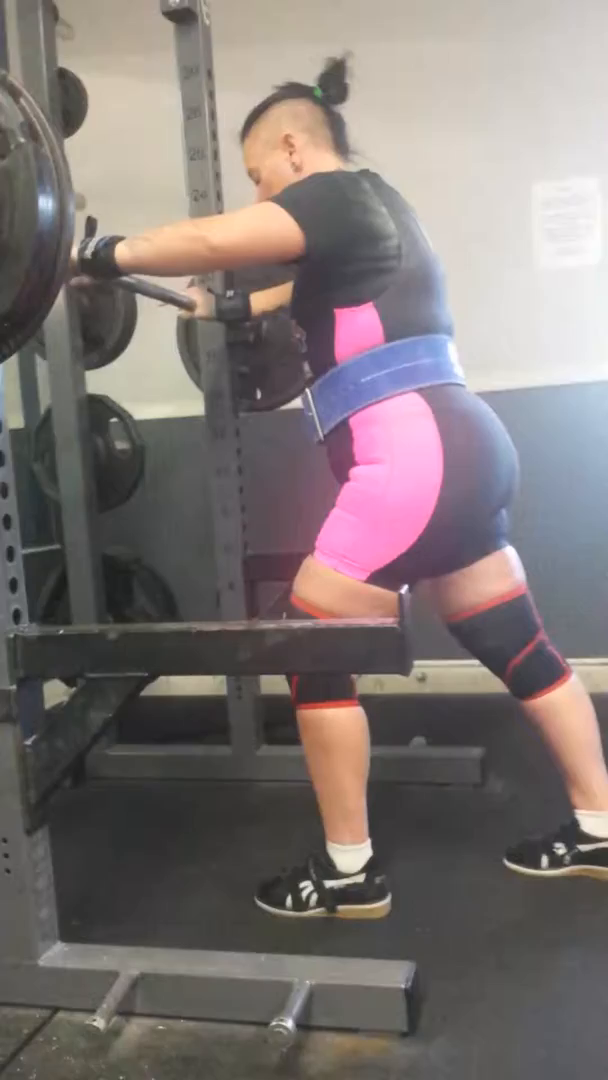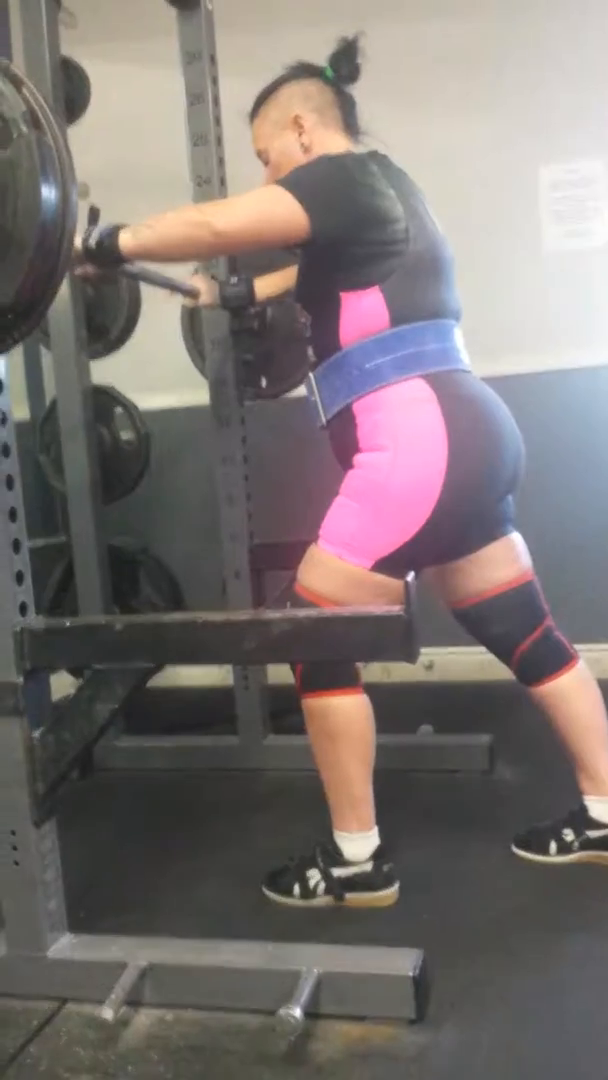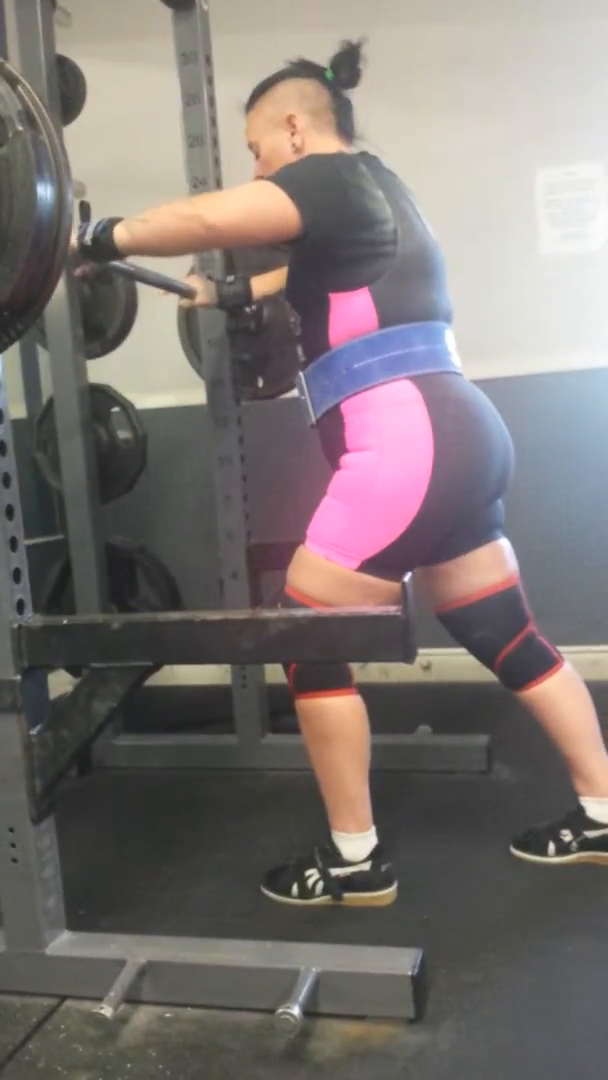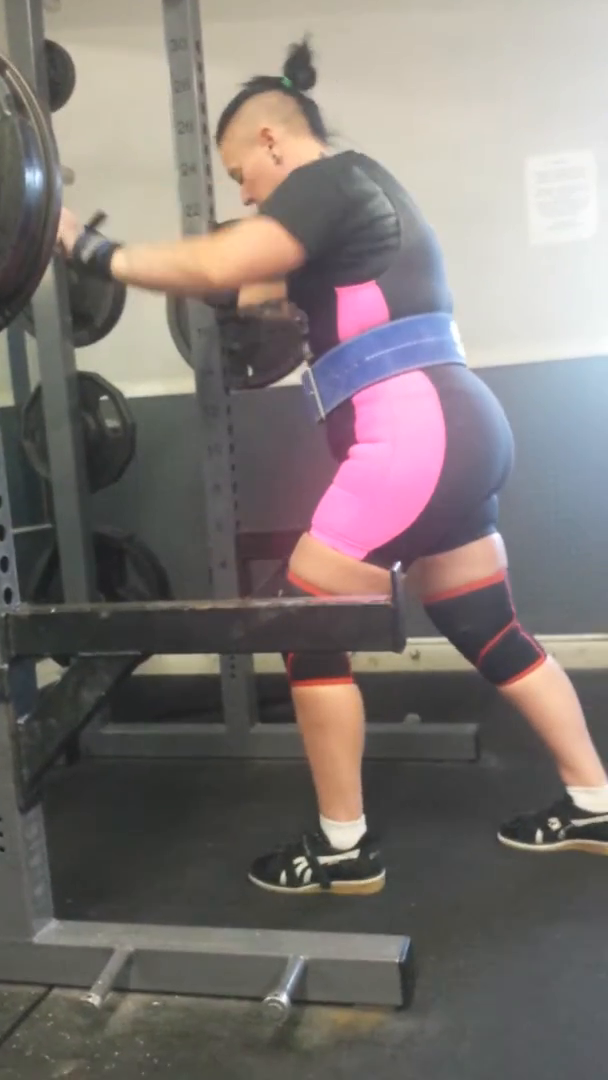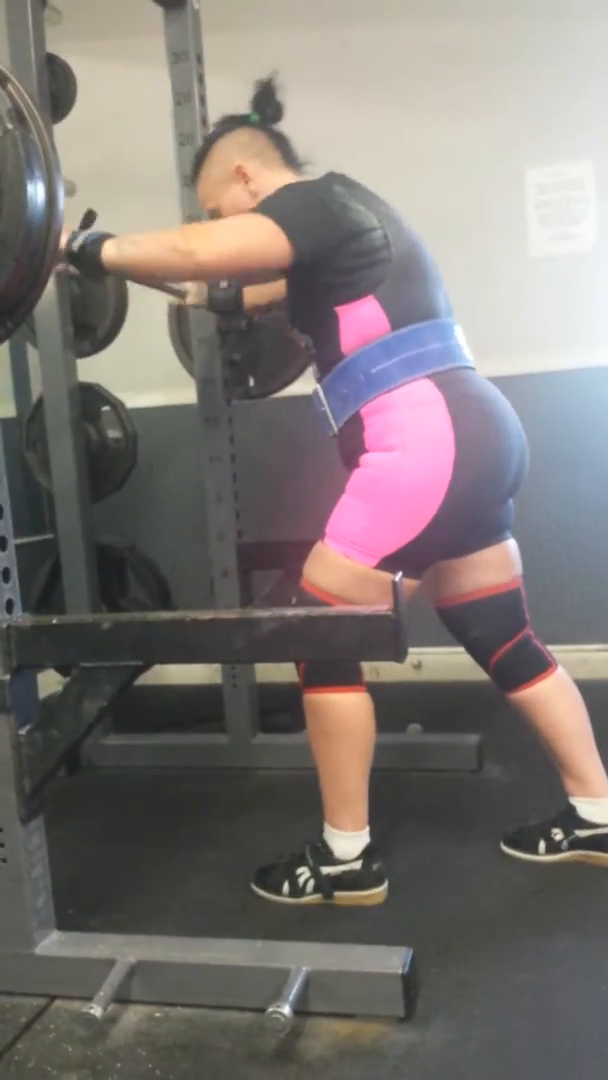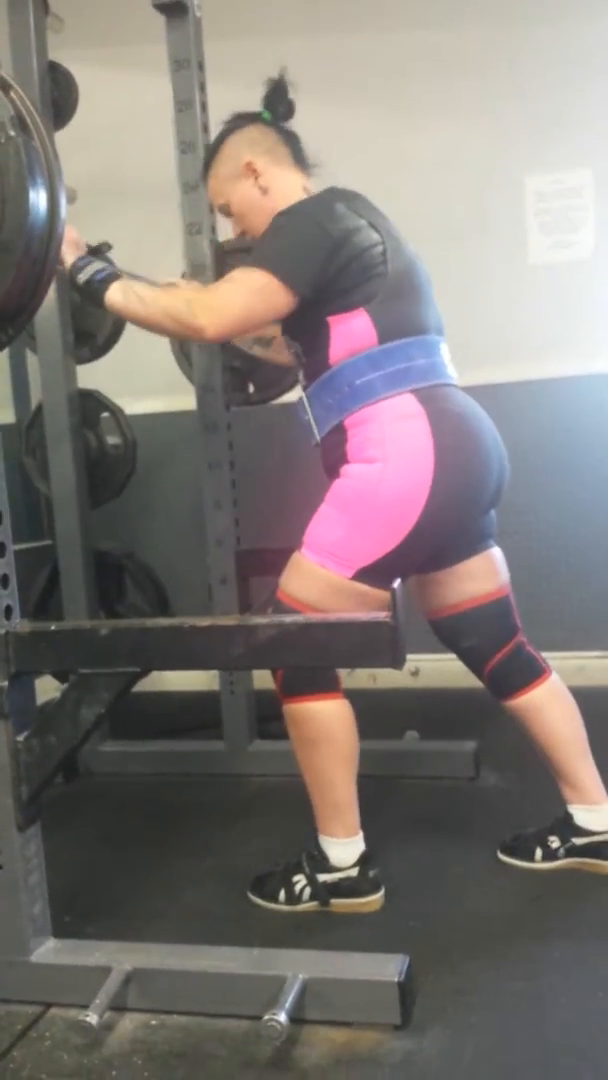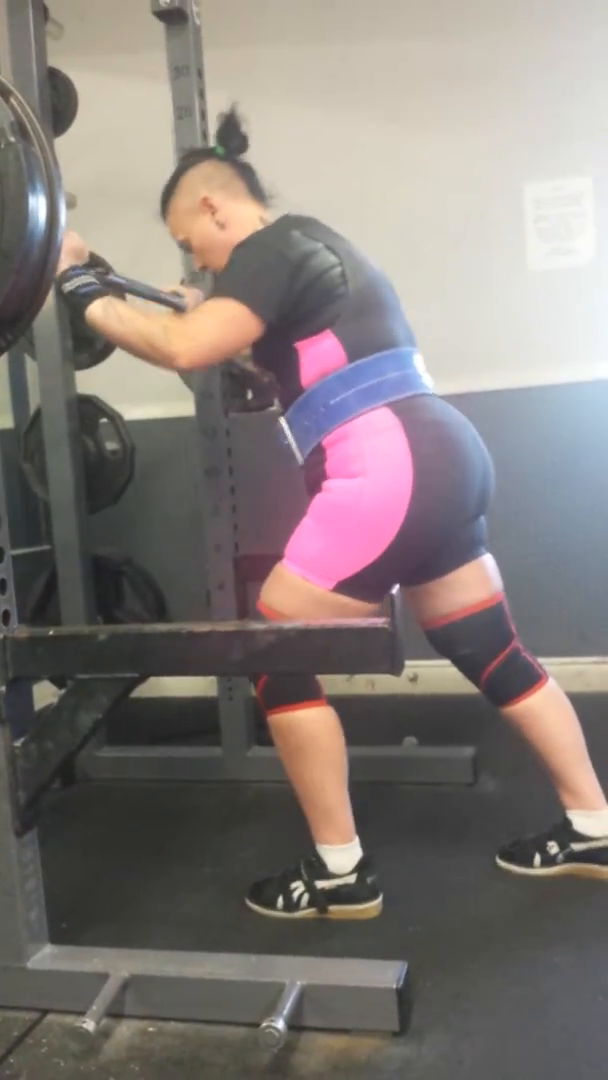
dt=0.3s
person 1, frame 1
left shoulder: (339, 194)
right shoulder: (367, 207)
left elbow: (216, 238)
left wrist: (103, 255)
right wrist: (231, 308)
left hip: (413, 456)
right hip: (460, 447)
right knee: (515, 647)
left ankle: (349, 871)
person 1, frame 2
left shoulder: (345, 177)
right shoulder: (377, 188)
left elbow: (221, 224)
left wrist: (106, 242)
right wrist: (236, 293)
left hip: (415, 444)
right hip: (467, 435)
right knee: (524, 634)
left ankle: (357, 860)
person 1, frame 3
left shoulder: (337, 178)
right shoulder: (367, 192)
left elbow: (214, 216)
left wrist: (104, 239)
right wrist: (232, 293)
left hip: (406, 445)
right hip: (457, 436)
right knee: (506, 639)
left ankle: (355, 860)
person 1, frame 4
left shoulder: (329, 181)
right shoulder: (358, 191)
left elbow: (219, 262)
right elbow: (307, 282)
left wrist: (96, 252)
right wrist: (237, 291)
left hip: (409, 437)
right hip: (457, 430)
right knee: (490, 632)
left ankle: (344, 848)
person 1, frame 5
left shoulder: (316, 202)
right shoulder: (344, 211)
left elbow: (202, 251)
right elbow: (304, 296)
left wrist: (88, 249)
right wrist: (228, 289)
left hip: (421, 445)
right hip: (471, 434)
right knee: (502, 639)
left ankle: (346, 858)
person 1, frame 6
left shoulder: (314, 220)
right shoulder: (346, 221)
left elbow: (212, 318)
right elbow: (306, 335)
left wrist: (96, 278)
left hip: (402, 458)
right hip: (456, 449)
right knee: (495, 647)
left ankle: (342, 865)
person 1, frame 7
left shoulder: (272, 249)
right shoulder: (311, 246)
left elbow: (186, 349)
left wrist: (82, 290)
right wrist: (209, 307)
left hip: (386, 472)
right hip: (442, 459)
left knee: (276, 658)
right knee: (492, 656)
left ankle: (340, 872)
